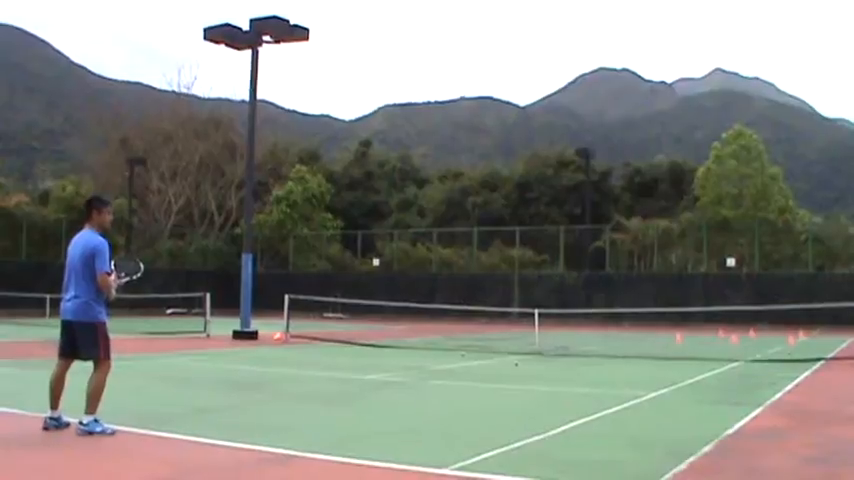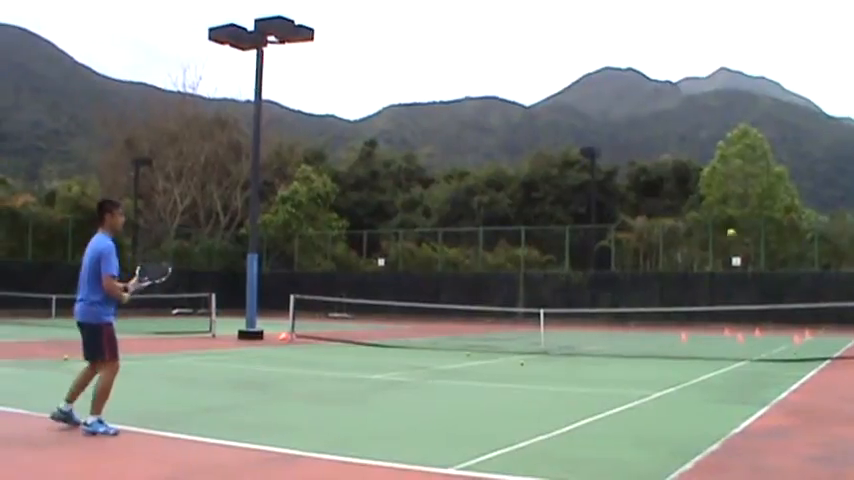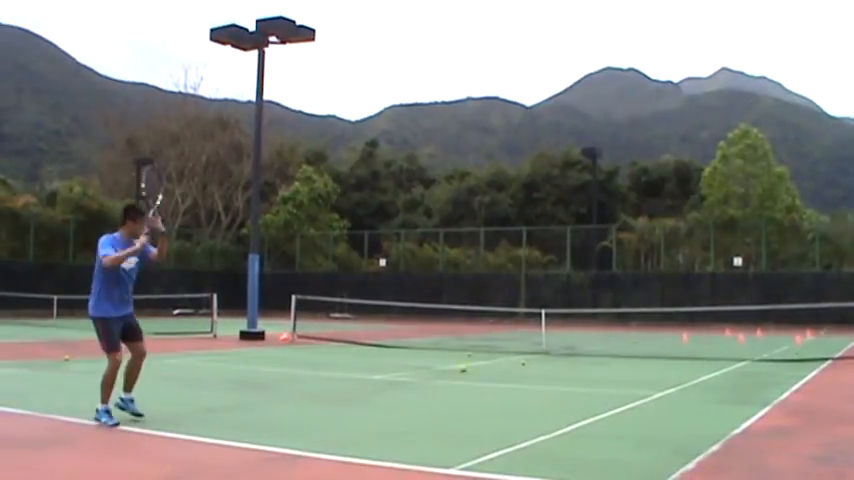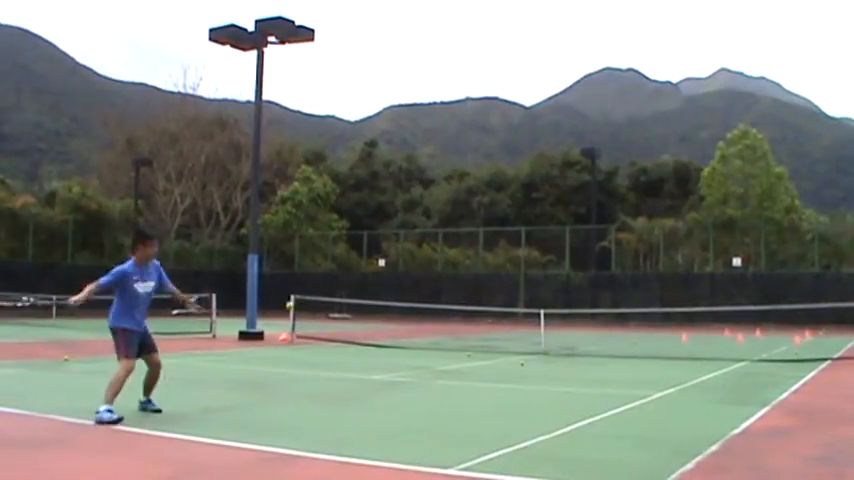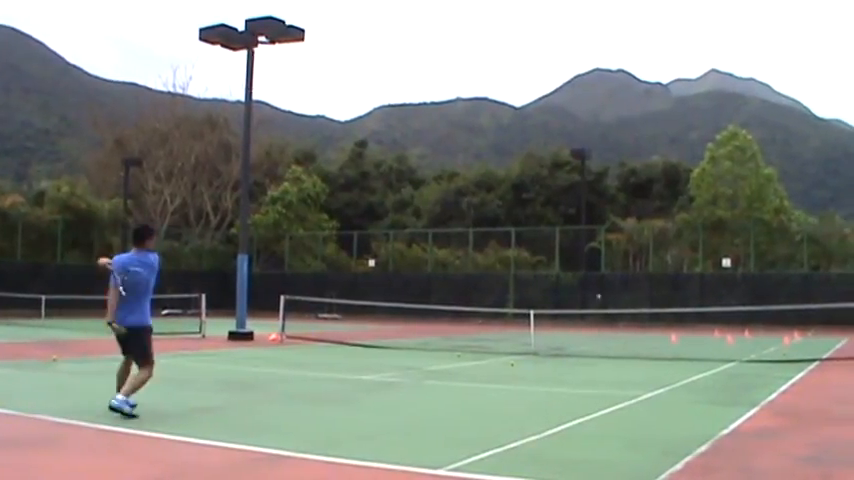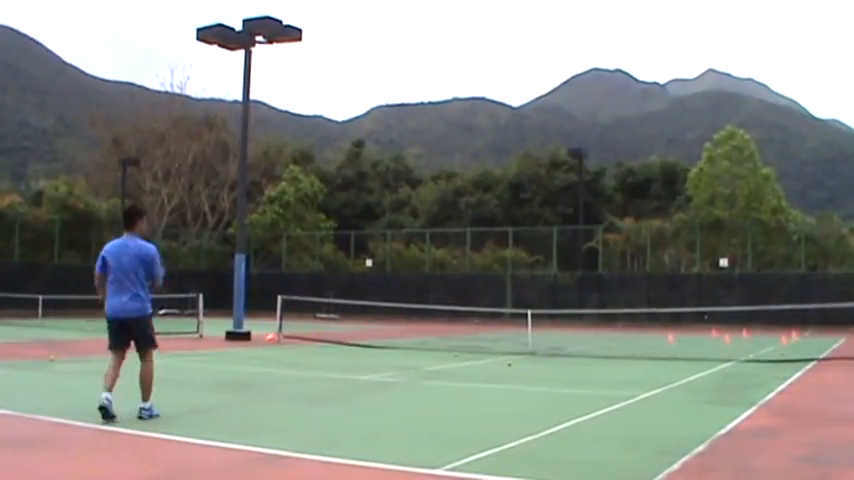
dt=0.5s
person 1, frame 1
left shoulder: (76, 240)
right shoulder: (99, 243)
right elbow: (102, 281)
left wrist: (109, 281)
right wrist: (111, 292)
left hip: (69, 311)
right hip: (90, 313)
left knee: (62, 363)
right knee: (102, 365)
left ankle: (53, 416)
right ankle: (88, 420)
person 1, frame 2
left shoulder: (96, 242)
right shoulder: (106, 246)
right elbow: (107, 283)
left wrist: (125, 287)
right wrist: (124, 296)
left hip: (87, 312)
right hip: (97, 315)
left knee: (96, 365)
right knee: (111, 366)
left ankle: (65, 409)
right ankle: (93, 420)
person 1, frame 3
left shoulder: (139, 244)
right shoulder: (107, 241)
left elbow: (160, 257)
right elbow: (108, 263)
left wrist: (161, 233)
right wrist: (135, 249)
left hip: (125, 310)
right hip: (104, 312)
left knee: (140, 352)
right knee: (115, 359)
left ankle: (126, 397)
right ankle: (103, 408)
person 1, frame 4
left shoulder: (156, 267)
right shoulder: (123, 271)
left elbow: (168, 288)
right elbow: (96, 286)
left wrist: (186, 299)
right wrist: (81, 296)
left hip: (138, 325)
right hip: (123, 326)
left knee: (156, 363)
right knee: (127, 366)
left ankle: (145, 400)
right ankle: (105, 409)
person 1, frame 5
left shoulder: (119, 261)
right shoulder: (153, 260)
left elbow: (113, 291)
left wrist: (110, 319)
right wrist: (109, 263)
left hip: (120, 321)
right hip: (140, 322)
left knee: (129, 359)
right knee: (146, 370)
left ankle: (120, 398)
right ankle: (120, 398)
person 1, frame 6
left shoulder: (108, 248)
right shoulder: (148, 249)
left elbow: (98, 280)
right elbow: (157, 283)
left hip: (114, 311)
right hip: (139, 311)
left knee: (117, 357)
right knee: (147, 358)
left ankle: (106, 398)
right ankle: (145, 407)
